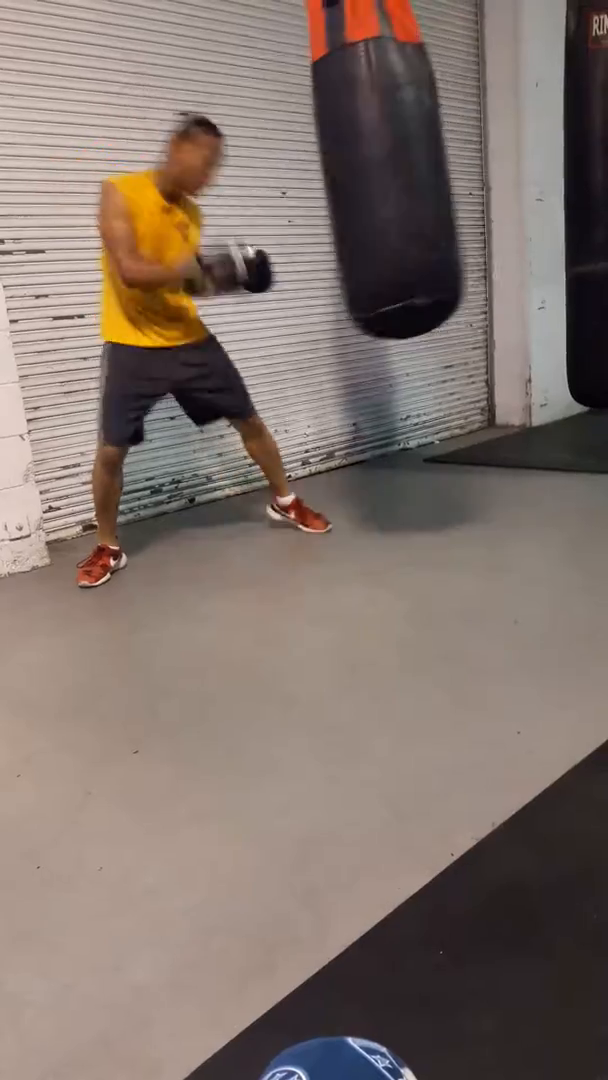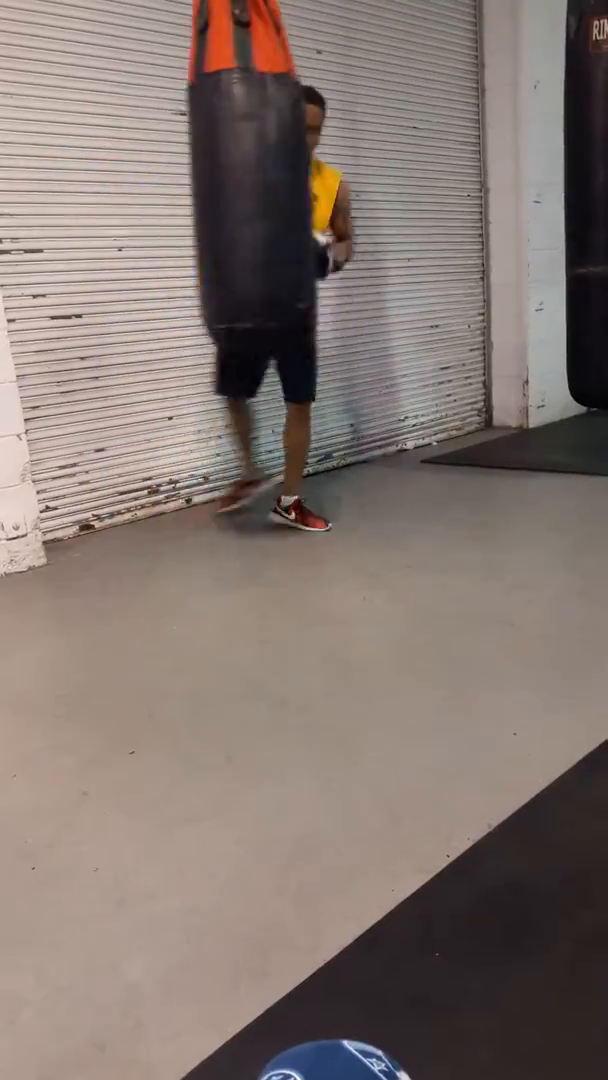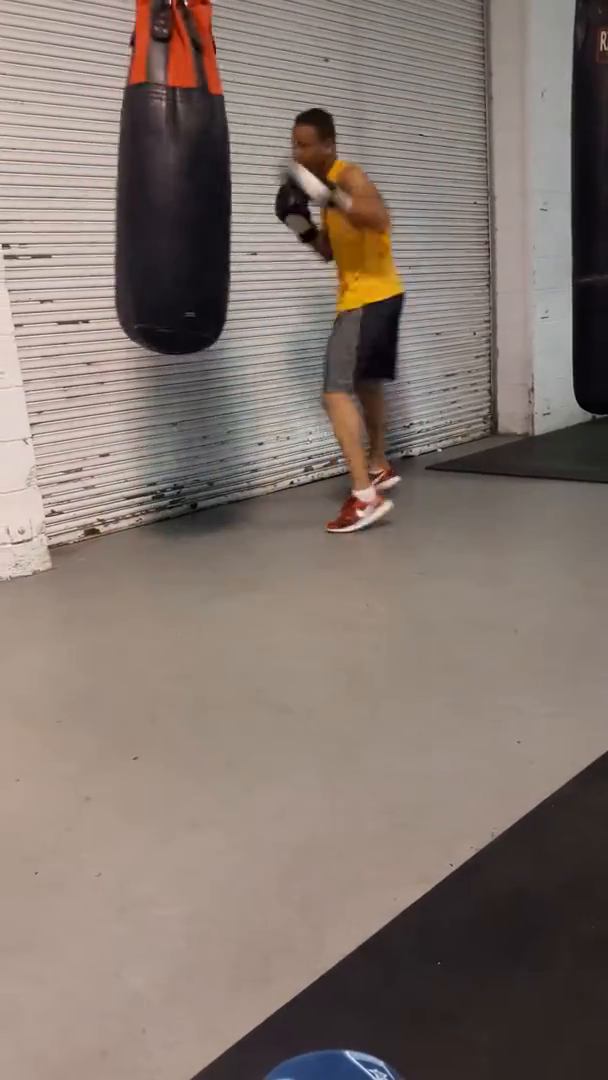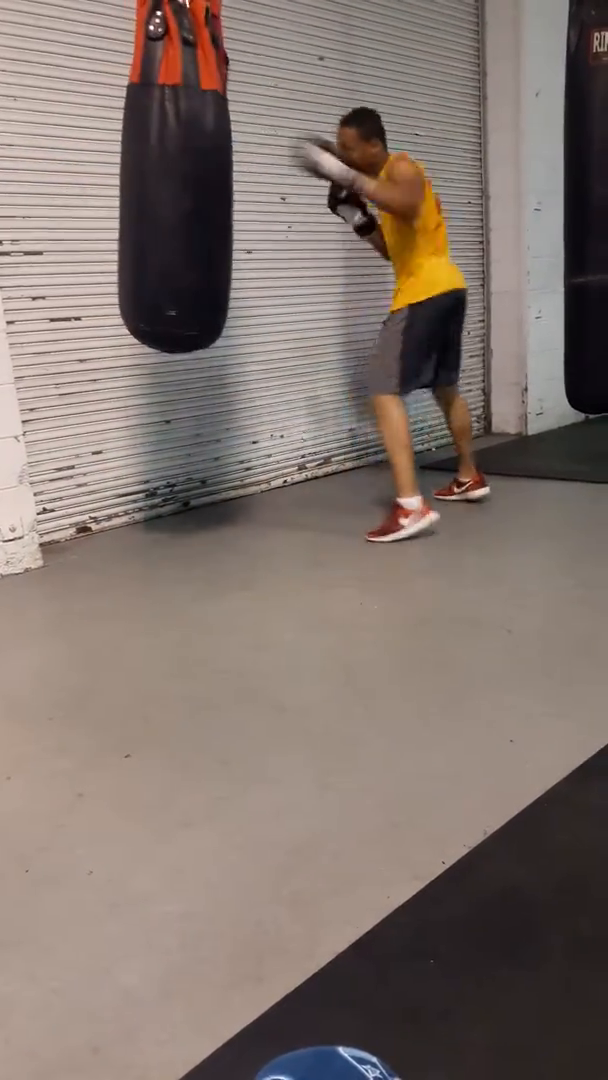
dt=0.5s
person 1, frame 1
left shoulder: (190, 211)
right shoulder: (120, 193)
right elbow: (130, 271)
right wrist: (201, 270)
left hip: (188, 338)
right hip: (132, 342)
left knee: (249, 421)
right knee: (112, 449)
left ankle: (286, 502)
right ankle: (107, 545)
person 1, frame 2
left shoulder: (333, 185)
left elbow: (344, 245)
left wrist: (331, 256)
left knee: (299, 404)
right knee: (235, 397)
left ankle: (291, 501)
right ankle: (249, 477)
person 1, frame 3
left shoulder: (349, 176)
right shoulder: (315, 186)
left elbow: (377, 219)
left wrist: (328, 193)
right wrist: (302, 225)
left hip: (370, 299)
right hip: (378, 297)
left knee: (337, 393)
right knee: (366, 383)
left ankle: (366, 496)
right ankle: (380, 468)
person 1, frame 4
left shoulder: (400, 170)
right shoulder: (388, 180)
left elbow: (403, 219)
left wrist: (347, 174)
right wrist: (358, 219)
left hip: (425, 299)
right hip: (447, 293)
left knee: (384, 396)
right knee: (444, 388)
left ankle: (411, 507)
right ankle: (468, 478)
